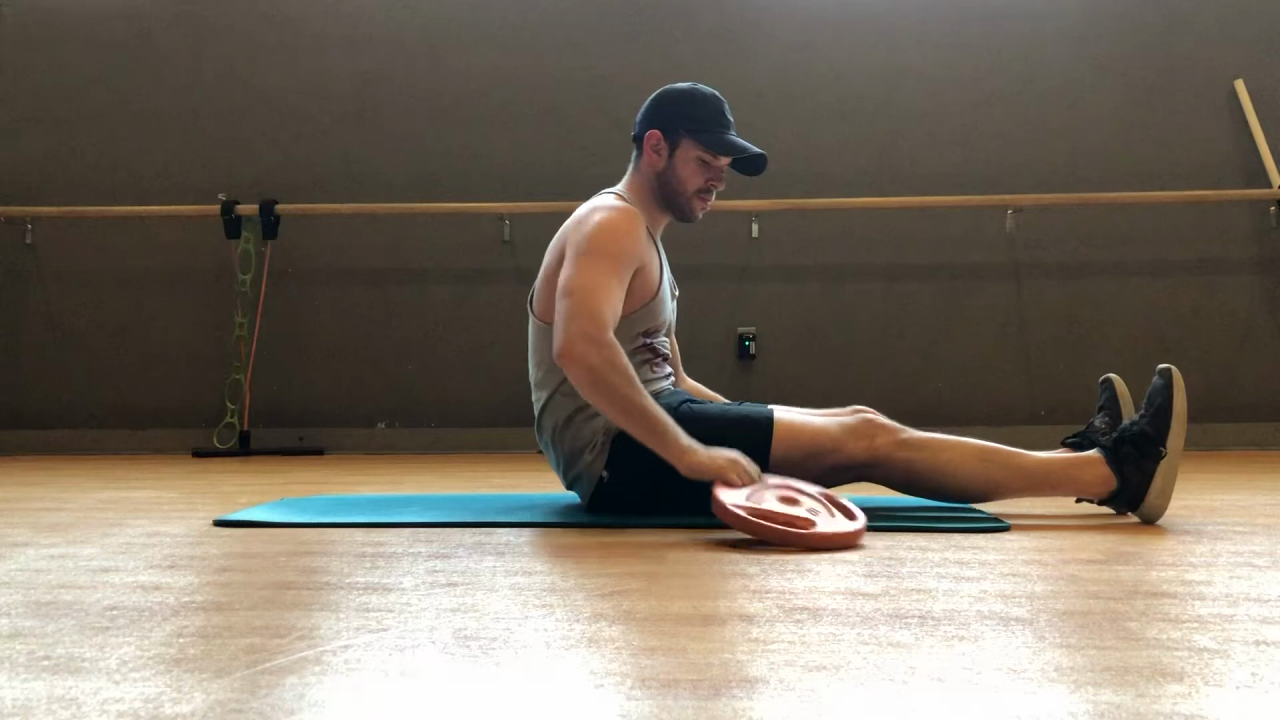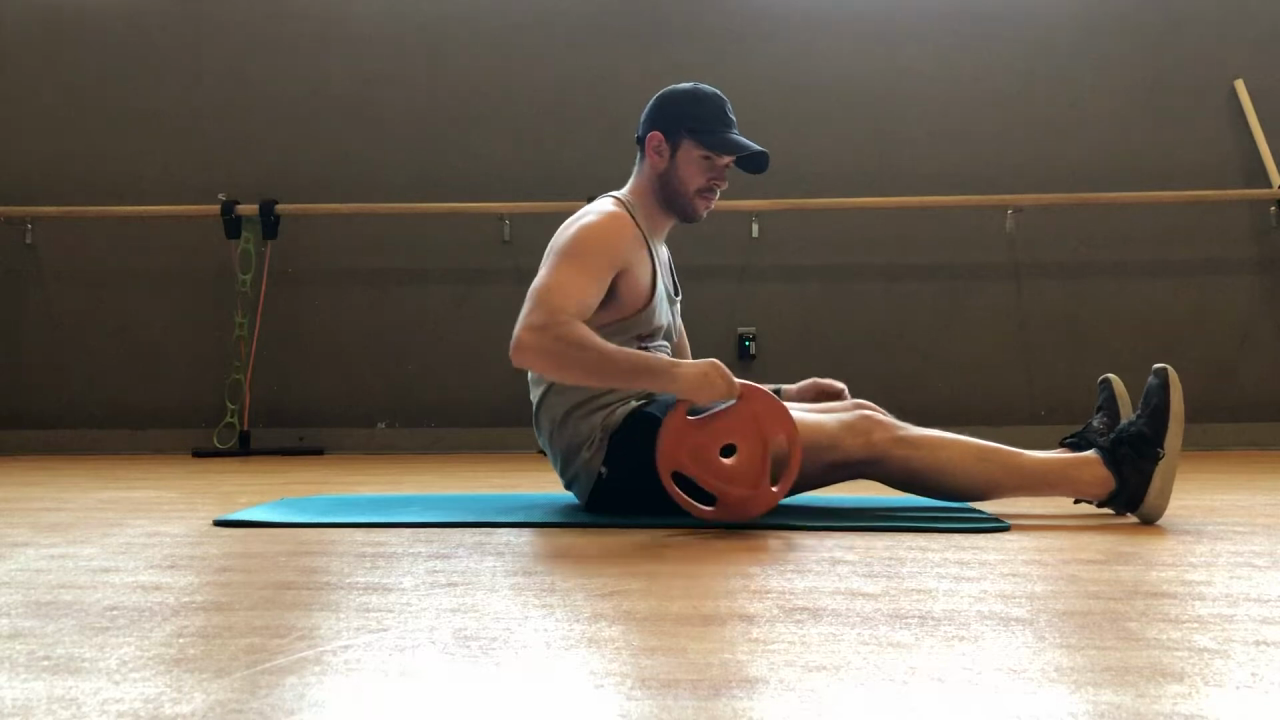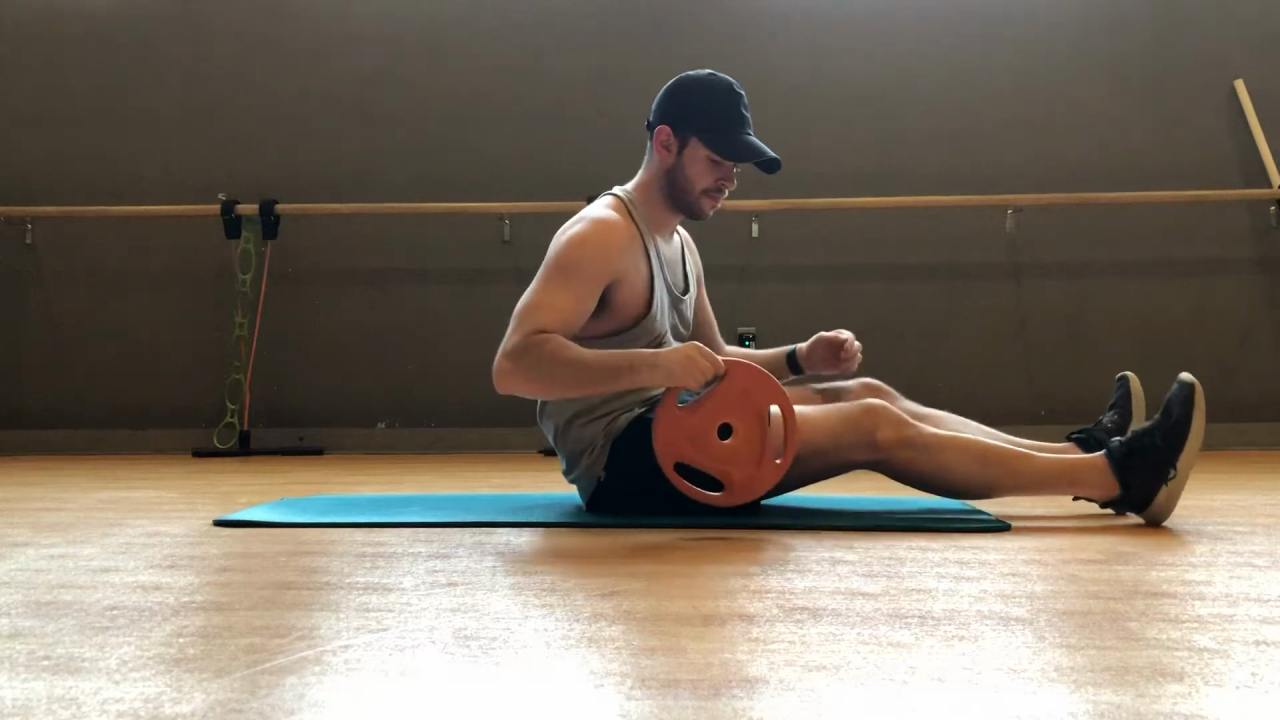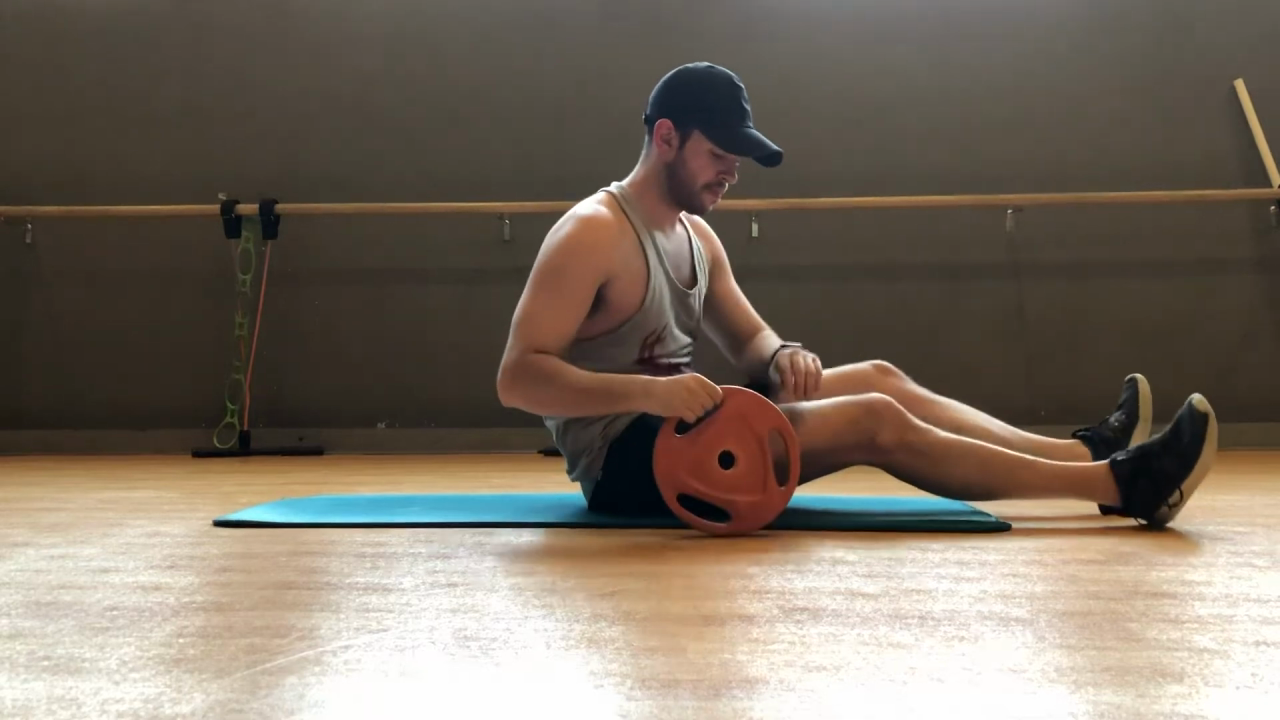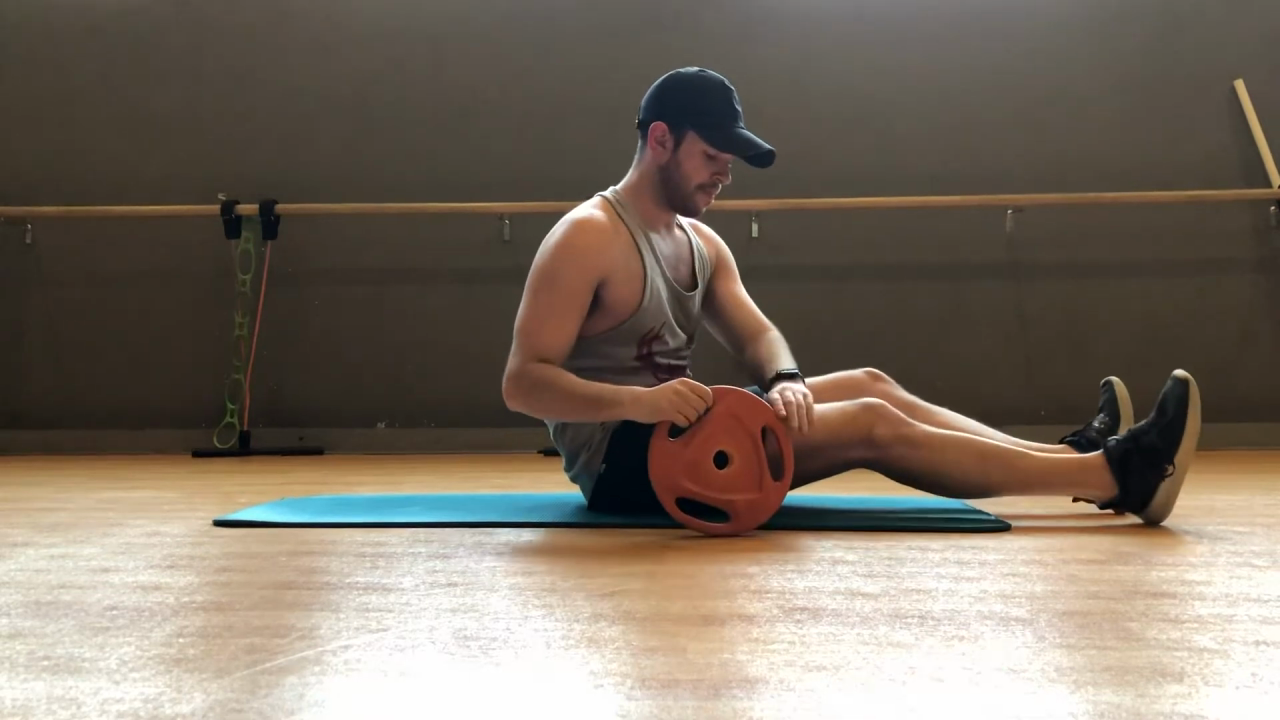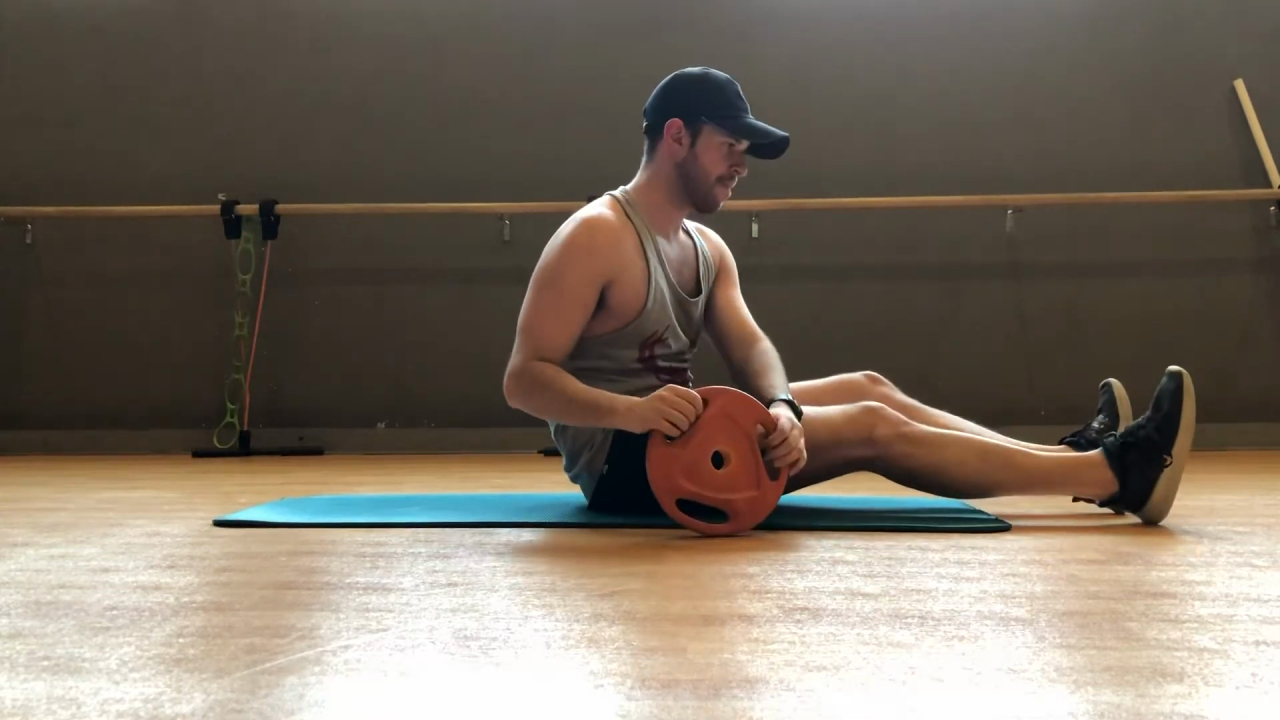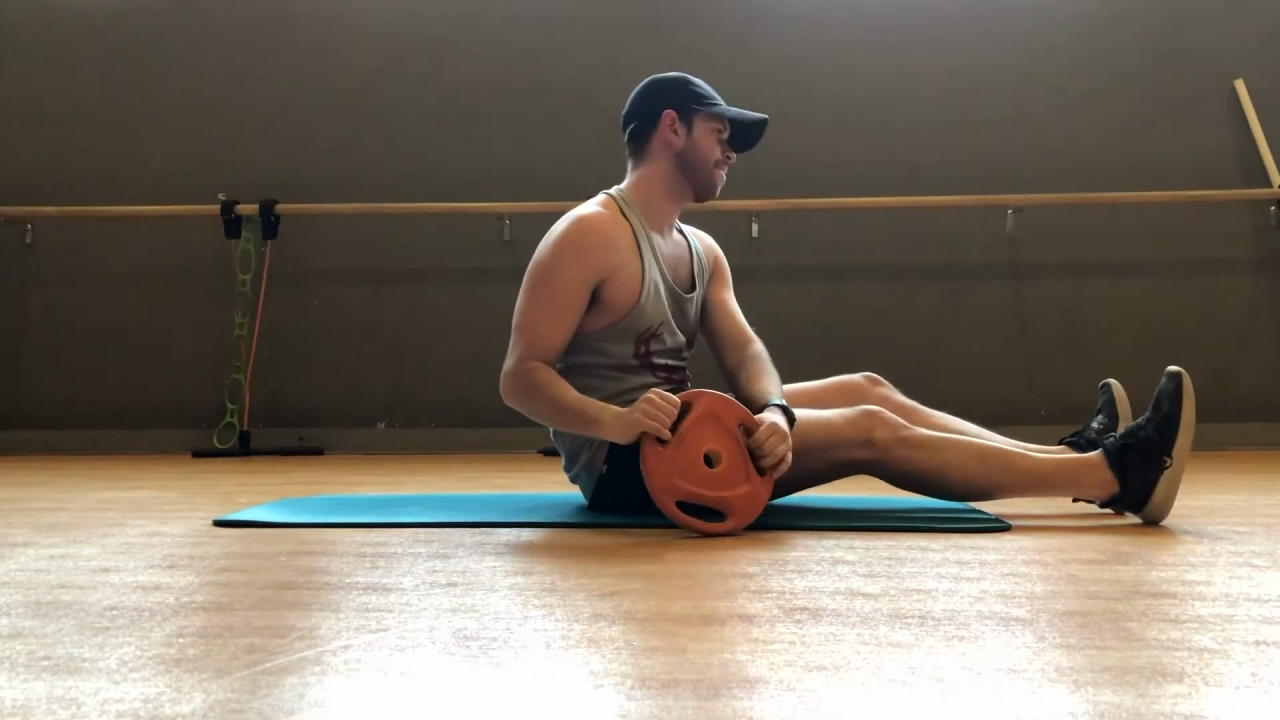
dt=0.4s
person 1, frame 1
left shoulder: (642, 241)
right shoulder: (610, 225)
right elbow: (582, 349)
left wrist: (776, 428)
right wrist: (688, 453)
left hip: (636, 440)
right hip: (618, 455)
left knee: (856, 422)
right knee: (866, 439)
left ankle: (1079, 461)
right ankle: (1111, 473)
person 1, frame 2
left shoulder: (653, 250)
right shoulder: (604, 229)
right elbow: (533, 342)
left wrist: (782, 396)
right wrist: (676, 376)
left hip: (642, 435)
right hip: (615, 451)
left knee: (858, 417)
right knee: (863, 438)
left ankle: (1080, 461)
right ankle: (1111, 474)
person 1, frame 3
left shoulder: (677, 242)
right shoulder: (600, 236)
left elbow: (714, 360)
right elbow: (514, 365)
left wrist: (797, 360)
right wrist: (654, 365)
left hip: (662, 432)
right hip: (621, 458)
left knee: (871, 396)
right knee: (873, 430)
left ankle: (1085, 457)
right ankle: (1115, 475)
person 1, frame 4
left shoulder: (694, 235)
right shoulder: (591, 234)
left elbow: (748, 338)
right elbow: (516, 378)
left wrist: (782, 358)
right wrist: (647, 392)
left hip: (675, 431)
right hip: (624, 459)
left knee: (881, 380)
right knee: (876, 422)
left ankle: (1085, 455)
right ankle: (1120, 486)
person 1, frame 5
left shoulder: (699, 241)
right shoulder: (587, 237)
left elbow: (757, 335)
right elbow: (522, 382)
left wrist: (785, 379)
right wrist: (637, 401)
left hip: (673, 434)
right hip: (622, 459)
left knee: (870, 385)
right knee: (870, 425)
left ankle: (1077, 458)
right ankle: (1114, 475)
person 1, frame 6
left shoulder: (706, 247)
right shoulder: (594, 238)
left elbow: (750, 349)
right elbow: (524, 379)
left wrist: (781, 406)
right wrist: (630, 410)
left hip: (673, 437)
right hip: (622, 462)
left knee: (868, 389)
right knee: (870, 428)
left ankle: (1073, 457)
right ankle: (1113, 474)
person 1, frame 7
left shoulder: (699, 249)
right shoulder: (588, 235)
left elbow: (743, 351)
right elbow: (520, 377)
left wrist: (773, 412)
right wrist: (613, 421)
left hip: (673, 436)
right hip: (621, 462)
left knee: (866, 391)
right knee: (869, 434)
left ankle: (1077, 458)
right ankle: (1115, 475)
